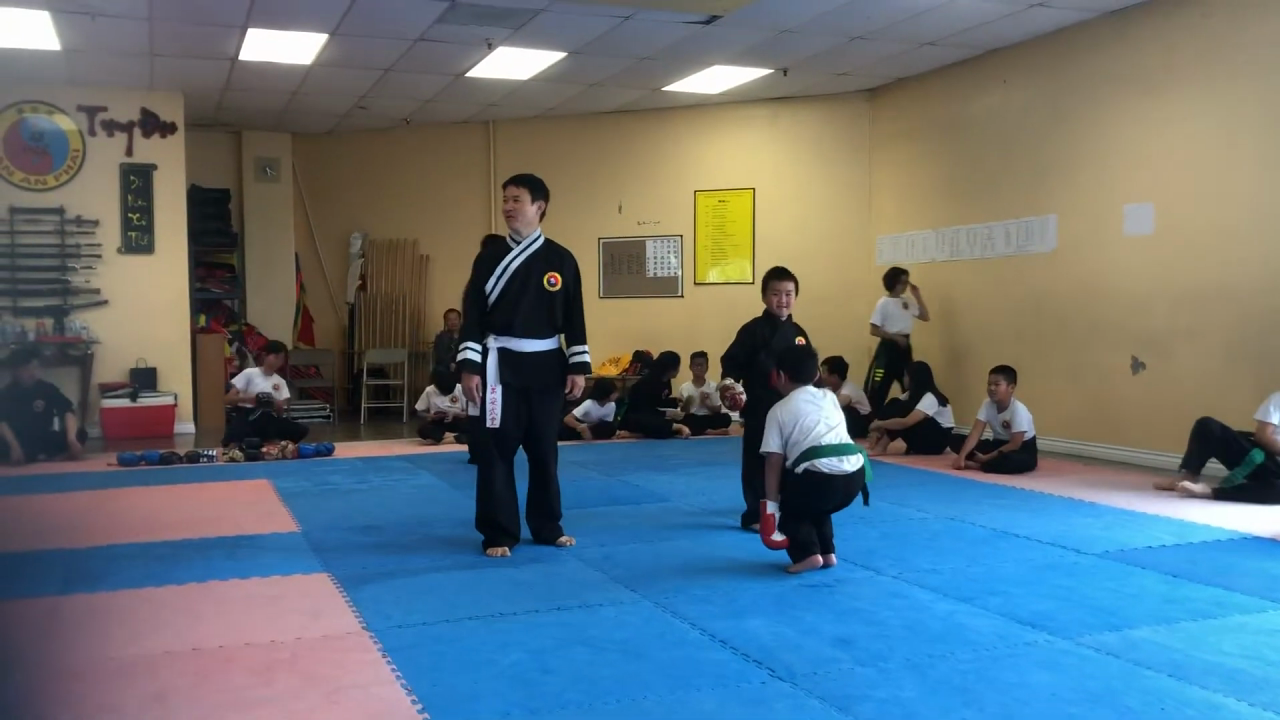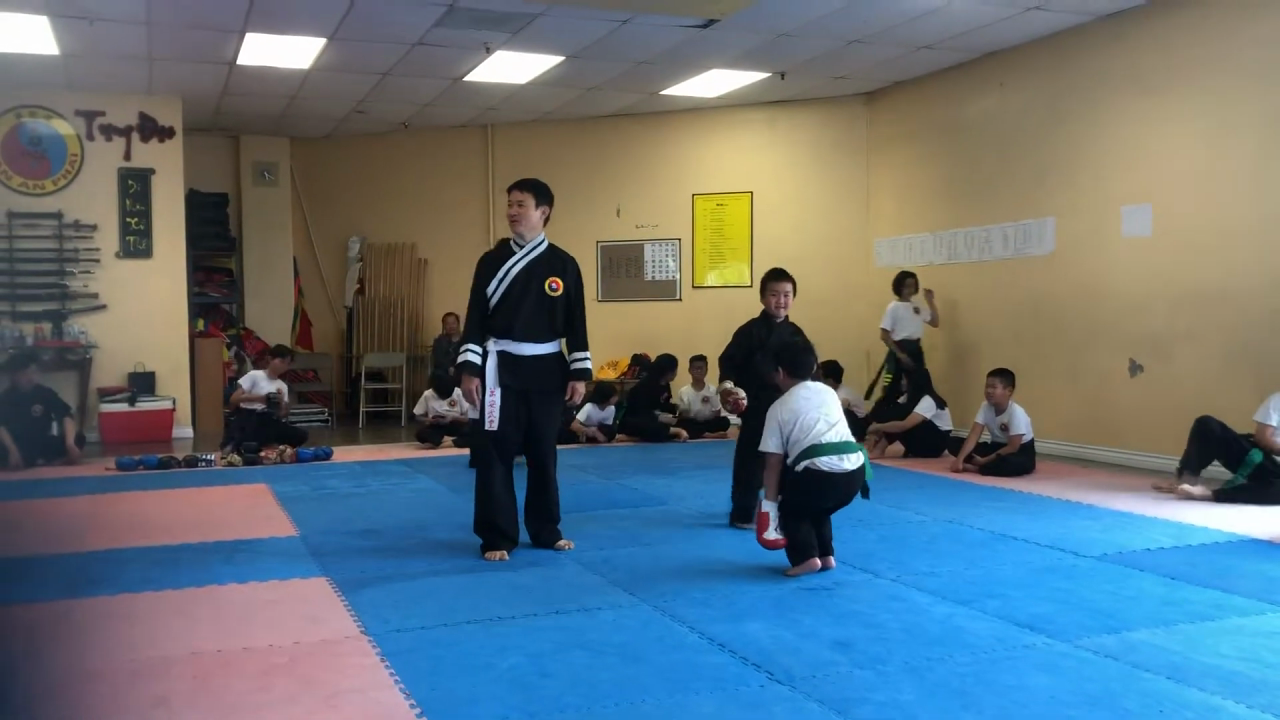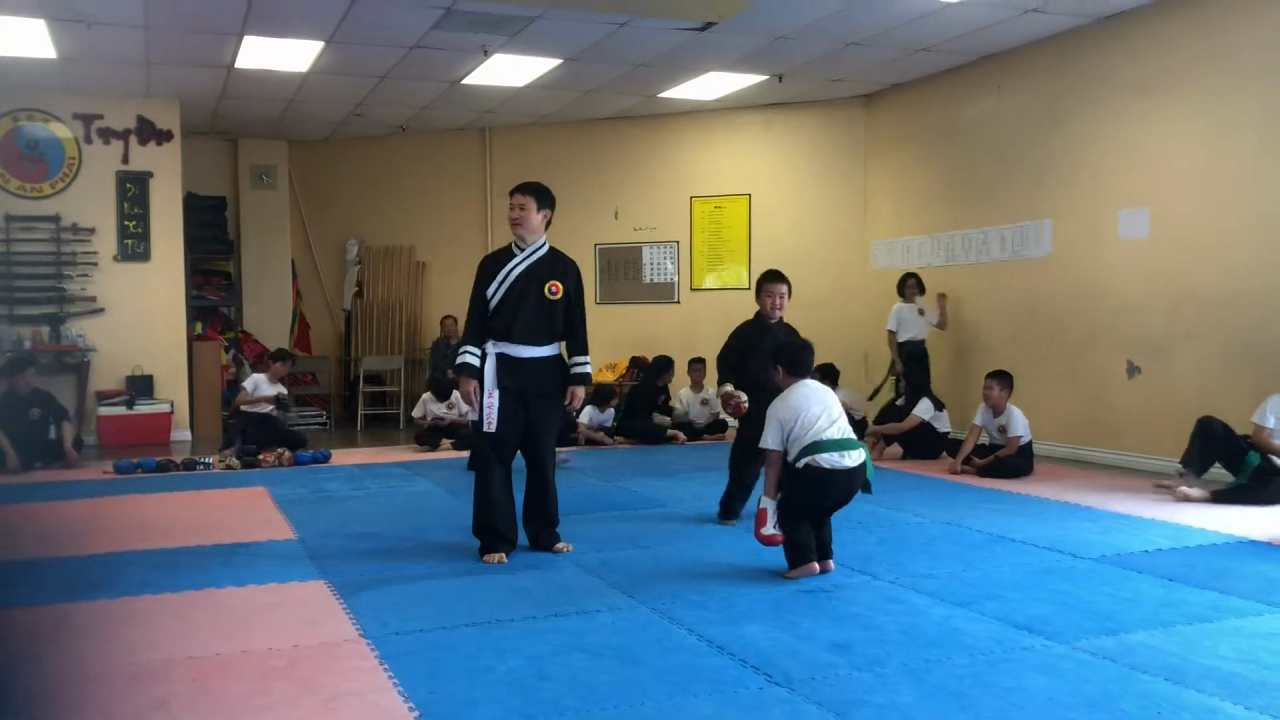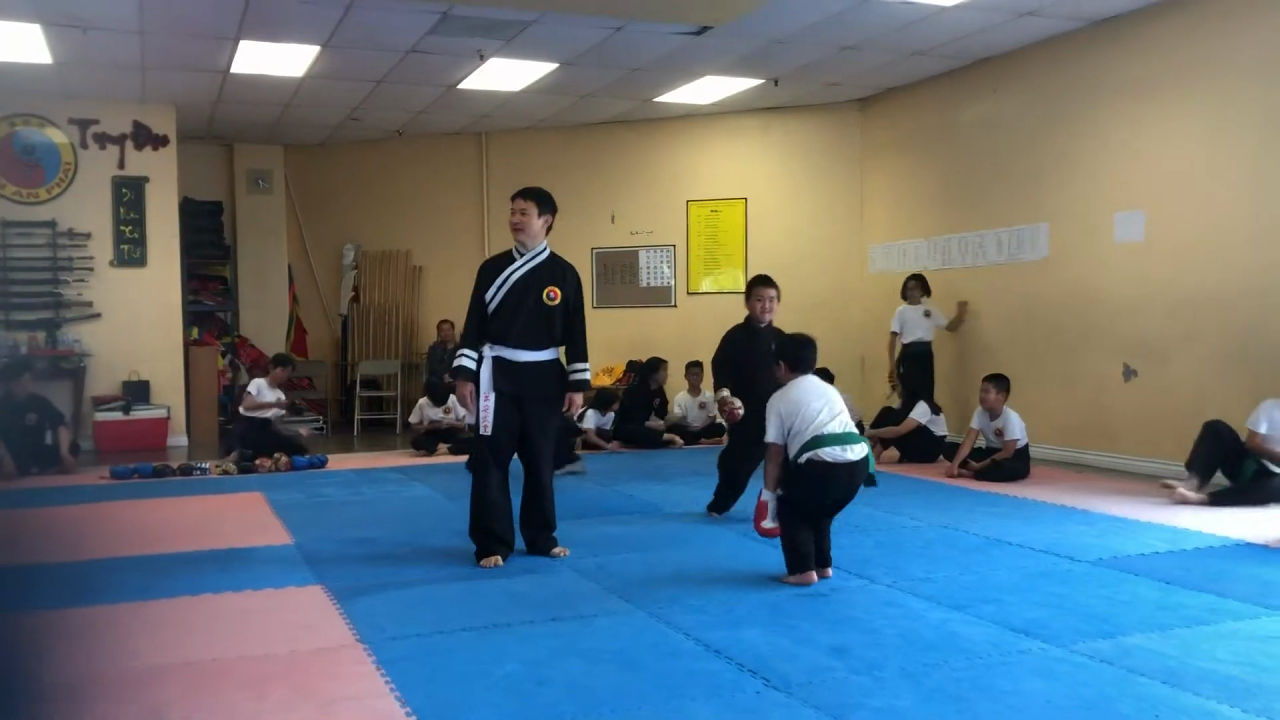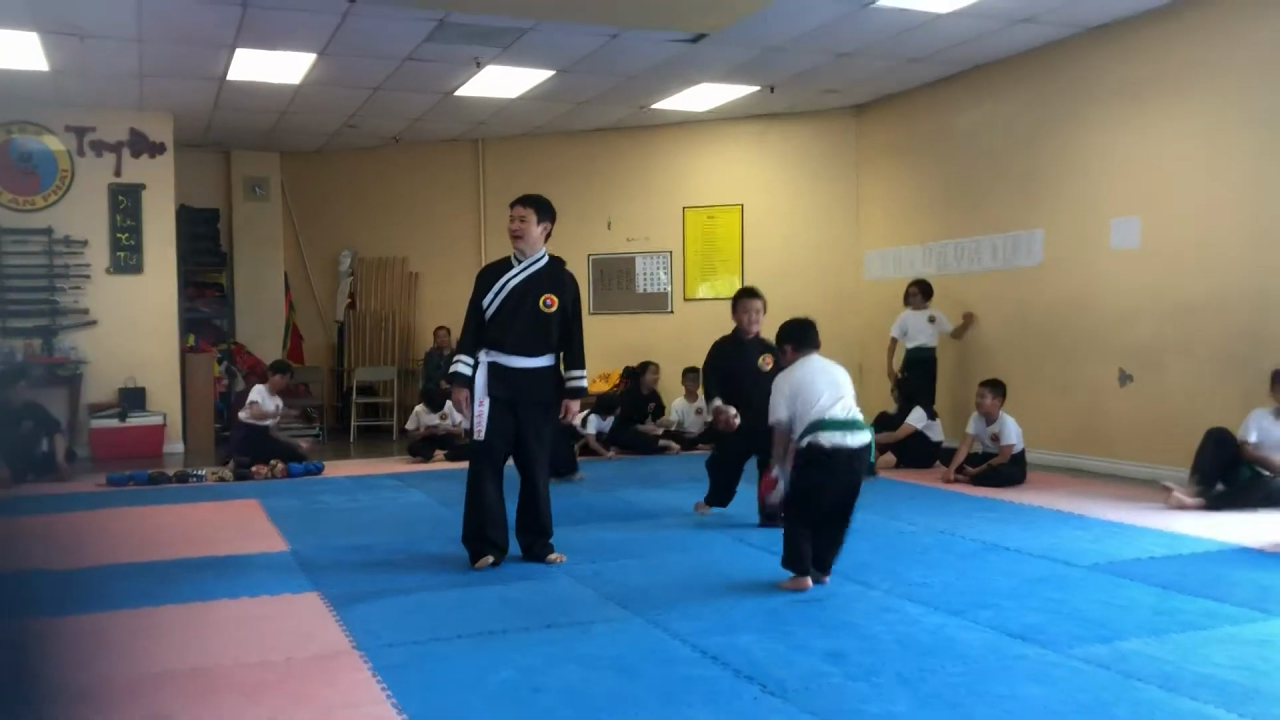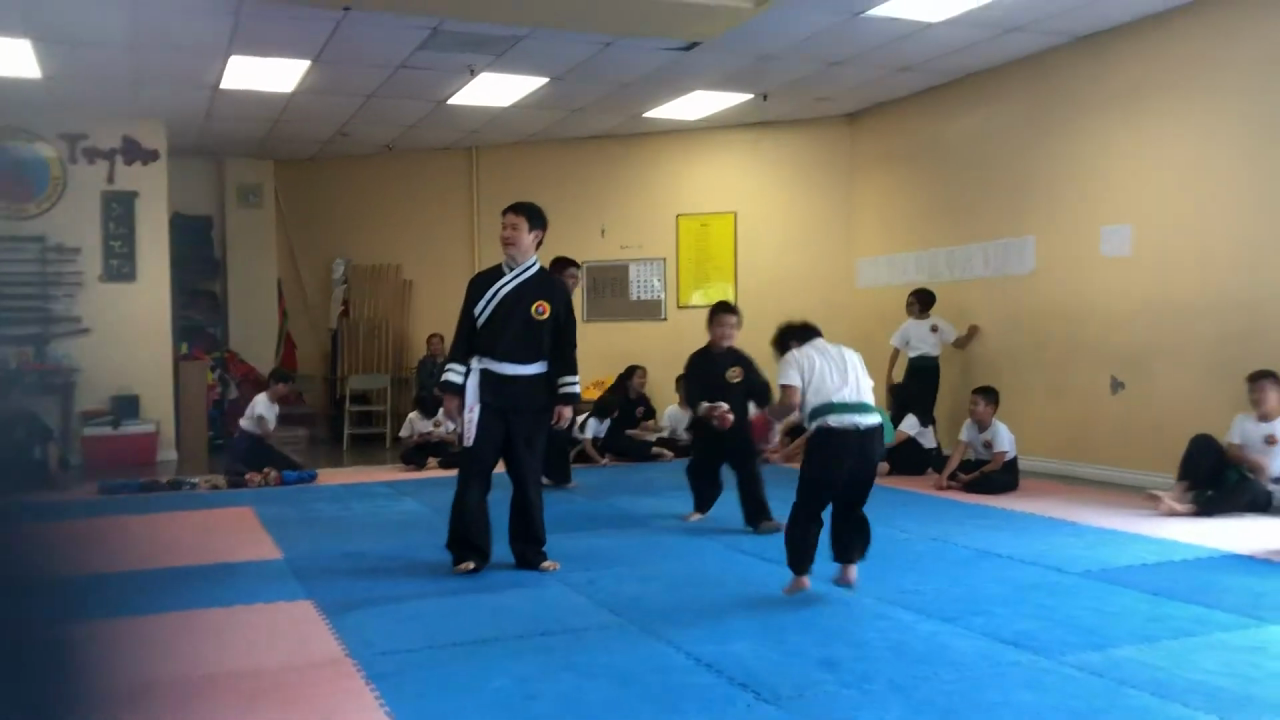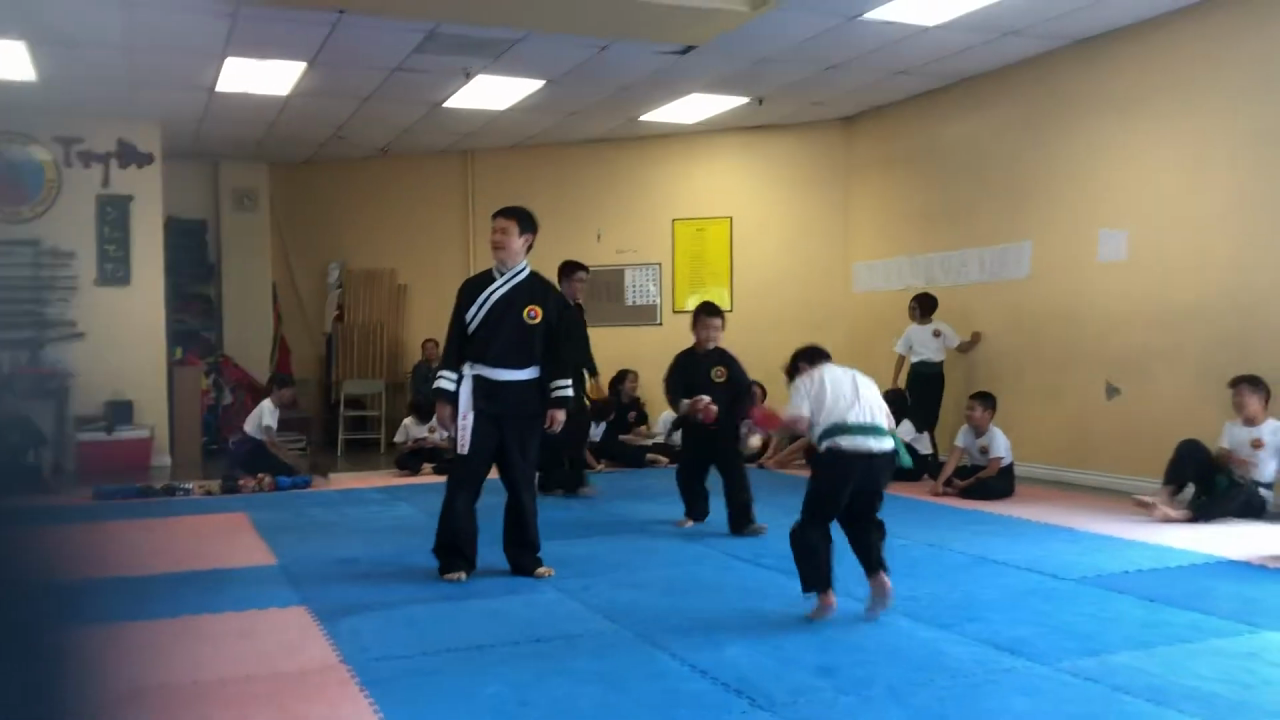
dt=0.1s
person 1, frame 1
left shoulder: (561, 259)
right shoulder: (489, 258)
left elbow: (574, 318)
right elbow: (472, 317)
left wrist: (578, 367)
right wrist: (469, 366)
left hip: (546, 365)
right hip: (501, 365)
left knee: (545, 450)
right knee: (496, 450)
left ankle: (547, 526)
right ankle: (499, 533)
person 1, frame 2
left shoulder: (563, 264)
right shoulder: (492, 261)
left elbow: (576, 324)
right elbow: (475, 319)
left wrist: (579, 374)
right wrist: (469, 368)
left hip: (546, 369)
right hip: (501, 368)
left knee: (543, 453)
right knee: (495, 453)
left ankle: (546, 530)
right ankle: (497, 537)
person 1, frame 3
left shoulder: (564, 268)
right shoulder: (493, 263)
left elbow: (576, 328)
right elbow: (475, 321)
left wrist: (578, 378)
right wrist: (467, 370)
left hip: (546, 372)
right hip: (500, 371)
left knee: (543, 456)
right knee: (493, 455)
left ankle: (544, 533)
right ankle: (496, 539)
person 1, frame 4
left shoulder: (564, 273)
right shoulder: (493, 267)
left elbow: (575, 333)
right elbow: (475, 323)
left wrist: (577, 384)
right wrist: (464, 372)
left hip: (544, 377)
right hip: (498, 374)
left knee: (541, 460)
right knee: (490, 458)
left ankle: (541, 537)
right ankle: (493, 543)
person 1, frame 5
left shoulder: (562, 280)
right shoulder: (491, 274)
left elbow: (573, 341)
right elbow: (472, 330)
left wrist: (574, 391)
right wrist: (460, 379)
left hip: (540, 383)
right hip: (494, 380)
left knee: (536, 466)
right knee: (486, 463)
left ankle: (537, 544)
right ankle: (485, 546)
person 1, frame 6
left shoulder: (554, 288)
right shoulder: (483, 282)
left elbow: (565, 348)
right elbow: (464, 337)
left wrist: (567, 397)
right wrist: (452, 388)
left hip: (531, 391)
right hip: (486, 388)
left knee: (528, 475)
right knee: (474, 470)
left ankle: (530, 551)
right ankle: (469, 551)
person 1, frame 7
left shoulder: (545, 293)
right shoulder: (473, 288)
left elbow: (557, 352)
right elbow: (455, 344)
left wrist: (559, 401)
right wrist: (445, 395)
left hip: (524, 396)
right hip: (479, 394)
left knee: (522, 480)
right knee: (465, 477)
left ankle: (525, 558)
right ankle: (456, 559)
person 2, frame 1
left shoulder: (779, 411)
right shoulder: (830, 398)
left elbow: (774, 462)
left wrist: (771, 504)
left hip: (819, 476)
right hip: (854, 473)
left knee: (790, 511)
right knee: (814, 504)
left ankle: (808, 554)
right ankle: (827, 552)
person 2, frame 2
left shoulder: (779, 408)
right shoulder: (828, 392)
left elbow: (774, 462)
left wrist: (769, 503)
left hip: (819, 474)
right hip: (855, 470)
left knee: (792, 511)
right knee: (816, 506)
left ankle: (807, 557)
right ankle: (825, 555)
person 2, frame 3
left shoulder: (779, 405)
right shoulder: (827, 392)
left elbow: (775, 459)
left wrist: (769, 500)
left hip: (820, 472)
right hip: (856, 467)
left knee: (791, 511)
right knee: (816, 507)
left ankle: (805, 561)
right ankle: (824, 558)
person 2, frame 4
left shoulder: (780, 399)
right shoulder: (829, 389)
left elbow: (776, 450)
left wrist: (769, 493)
left hip: (820, 464)
right hip: (857, 458)
left knee: (792, 514)
right knee: (819, 511)
left ankle: (804, 570)
right ankle: (823, 565)
person 2, frame 5
left shoulder: (785, 378)
right shoulder: (838, 370)
left elbow: (782, 428)
left wrist: (779, 466)
left hip: (822, 450)
right hip: (859, 446)
left knee: (798, 512)
right knee: (836, 513)
left ankle: (802, 574)
right ankle: (822, 570)
person 2, frame 6
left shoulder: (794, 356)
right shoulder: (850, 353)
left elbow: (791, 400)
right elbow: (869, 394)
left wrist: (773, 416)
left hip: (832, 434)
right hip: (870, 429)
left knee: (808, 508)
right knee: (851, 503)
left ankle: (801, 574)
right ankle: (848, 565)
person 2, frame 7
left shoulder: (805, 381)
right shoulder: (861, 378)
left elbow: (798, 425)
right elbow: (888, 422)
left hip: (841, 456)
right hip: (883, 453)
left knee: (810, 527)
right knee: (862, 519)
left ankle: (824, 593)
right ankle: (878, 575)
person 3, frame 1
left shoulder: (797, 332)
right shoulder: (754, 329)
right elbow: (731, 360)
right wrist: (728, 384)
right hip: (760, 406)
right knee: (758, 459)
right ankle: (755, 515)
person 3, frame 2
left shoulder: (796, 333)
right shoulder: (751, 330)
right elbow: (728, 360)
right wrist: (727, 387)
right hip: (757, 407)
right knee: (750, 460)
right ankle: (742, 514)
person 3, frame 3
left shoulder: (790, 334)
right shoulder: (746, 332)
right elbow: (726, 362)
right wrist: (727, 390)
right hip: (754, 408)
right knee: (746, 460)
right ankle: (730, 509)
person 3, frame 4
left shoulder: (781, 338)
right shoulder: (736, 336)
right elbow: (721, 368)
right wrist: (723, 396)
right hip: (745, 412)
right knee: (737, 460)
right ankle: (720, 503)
person 3, frame 5
left shoulder: (769, 350)
right shoulder: (723, 347)
right elbow: (710, 379)
right wrist: (717, 406)
left hip: (764, 420)
right hip: (734, 420)
left knee: (770, 465)
right knee: (722, 464)
left ankle: (772, 513)
right ankle: (714, 499)
person 3, frame 6
left shoulder: (741, 361)
right shoulder: (698, 360)
left elbow: (761, 392)
right elbow: (691, 393)
right wrist: (706, 409)
left hip: (737, 428)
right hip: (706, 429)
left knee: (749, 472)
right knee: (699, 471)
left ankle: (760, 518)
right ankle: (702, 507)
person 3, frame 7
left shoulder: (727, 360)
right shoulder: (683, 360)
left elbow: (744, 392)
right elbow: (673, 392)
left wrist: (747, 420)
right wrist: (688, 406)
left hip: (724, 428)
right hip: (695, 429)
left knee: (735, 473)
right knee: (689, 474)
left ankle: (743, 520)
right ankle: (695, 513)
